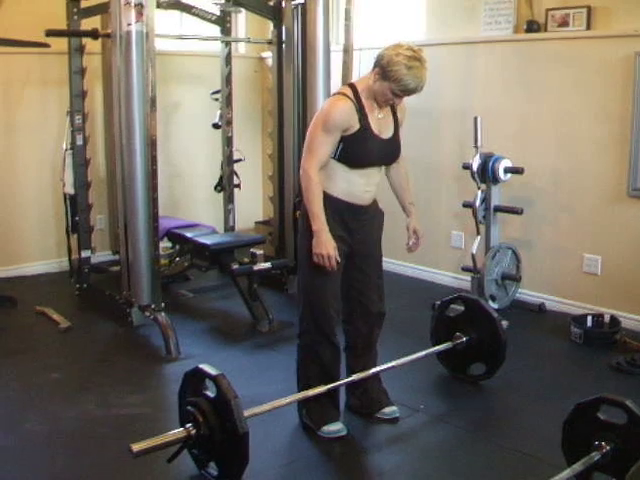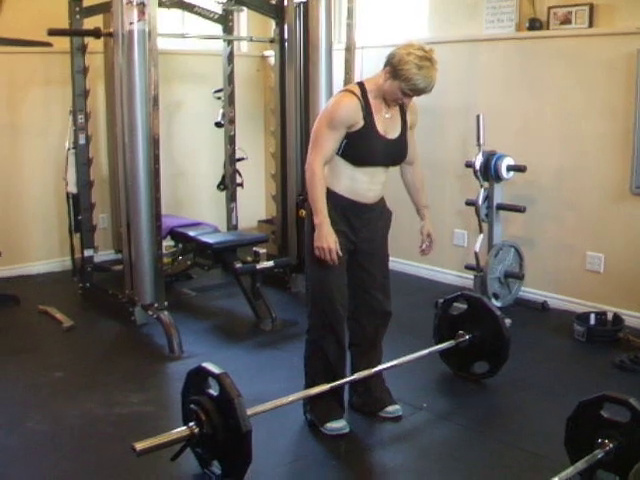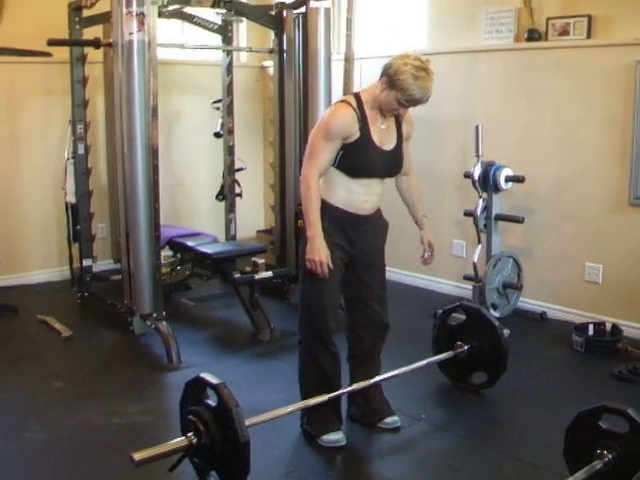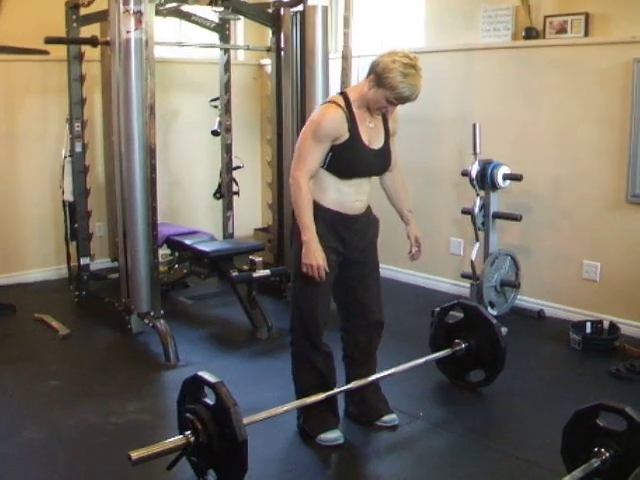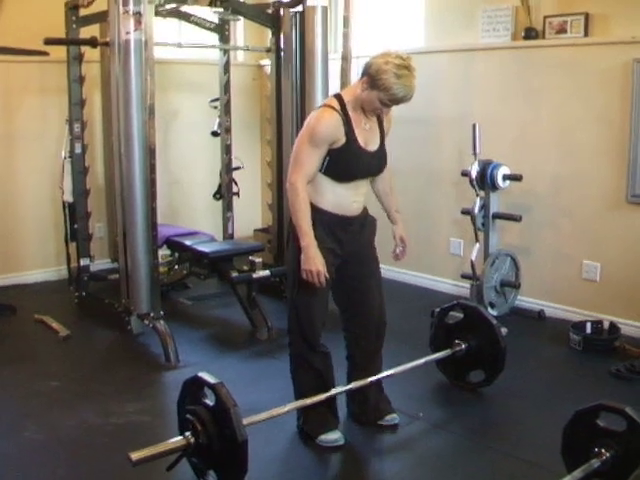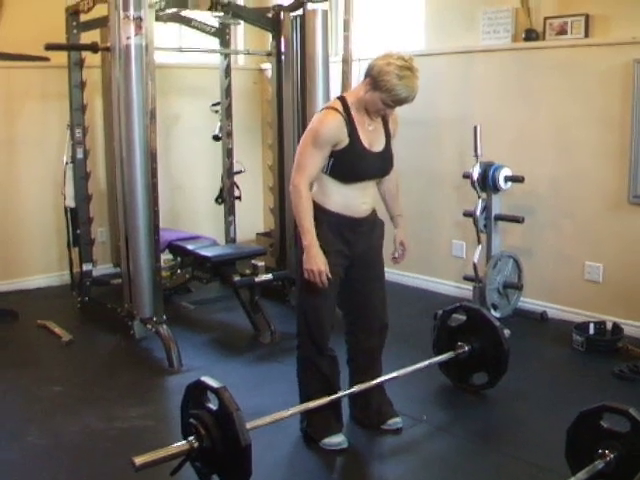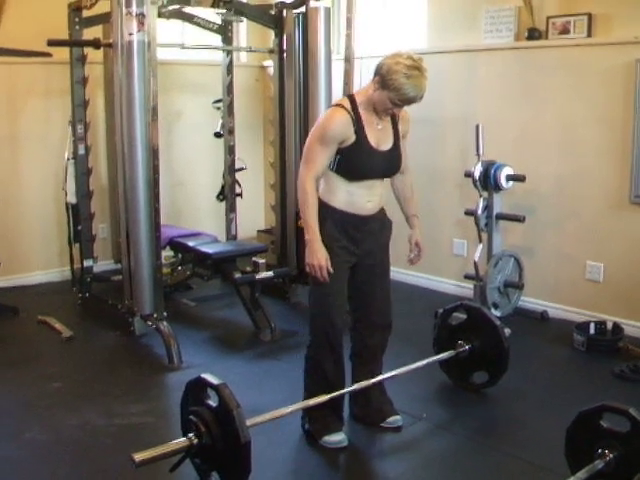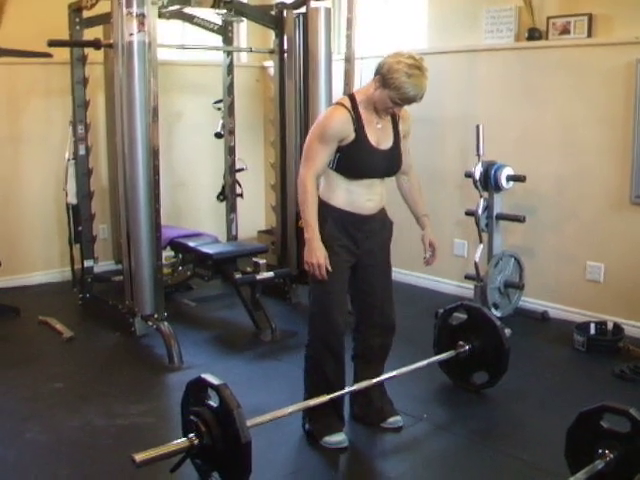
dt=0.2s
person 1, frame 1
left shoulder: (394, 108)
right shoulder: (341, 107)
right elbow: (310, 169)
left wrist: (410, 213)
right wrist: (320, 232)
left hip: (367, 218)
right hip: (329, 216)
left knee: (368, 311)
right knee: (322, 315)
left ankle: (366, 394)
right ankle: (317, 409)
person 1, frame 2
left shoulder: (407, 112)
right shoulder: (347, 104)
left elbow: (410, 164)
right elbow: (314, 164)
left wrist: (424, 215)
right wrist: (321, 225)
left hip: (373, 216)
right hip: (334, 214)
left knee: (375, 308)
right knee: (328, 312)
left ankle: (368, 392)
right ankle: (323, 405)
person 1, frame 3
left shoulder: (402, 123)
right shoulder: (343, 115)
left elbow: (405, 175)
right elbow: (309, 175)
left wrist: (423, 225)
right wrist: (315, 238)
left hip: (370, 227)
right hip: (330, 225)
left knee: (372, 320)
right knee: (320, 324)
left ankle: (367, 403)
right ankle: (320, 417)
person 1, frame 4
left shoulder: (388, 120)
right shoulder: (331, 116)
left elbow: (390, 172)
right elbow: (299, 178)
left wrist: (409, 221)
right wrist: (309, 241)
left hip: (361, 227)
right hip: (321, 226)
left knee: (367, 318)
right knee: (311, 324)
left ankle: (365, 402)
right ankle: (316, 416)
person 1, frame 5
left shoulder: (381, 119)
right shoulder: (327, 119)
right elbow: (296, 183)
left wrist: (396, 221)
right wrist: (308, 247)
left hip: (358, 228)
right hip: (319, 229)
left knee: (370, 318)
right knee: (309, 327)
left ankle: (368, 402)
right ankle: (316, 417)
person 1, frame 6
left shoulder: (387, 120)
right shoulder: (331, 121)
right elbow: (299, 184)
left wrist: (398, 224)
right wrist: (311, 247)
left hip: (367, 230)
right hip: (327, 230)
left knee: (372, 322)
right knee: (317, 329)
left ankle: (371, 406)
right ankle: (320, 420)
person 1, frame 7
left shoulder: (399, 121)
right shoulder: (339, 118)
right elbow: (307, 179)
left wrist: (413, 224)
right wrist: (313, 241)
left hip: (374, 228)
right hip: (334, 228)
left knee: (376, 320)
right knee: (329, 325)
left ankle: (370, 402)
right ankle: (321, 418)
person 1, frame 8
left shoulder: (400, 121)
right shoulder: (339, 117)
left elbow: (406, 174)
right elbow: (307, 178)
left wrist: (424, 224)
right wrist: (312, 240)
left hip: (375, 228)
right hip: (334, 228)
left knee: (379, 321)
right knee: (328, 326)
left ankle: (370, 402)
right ankle: (322, 418)
